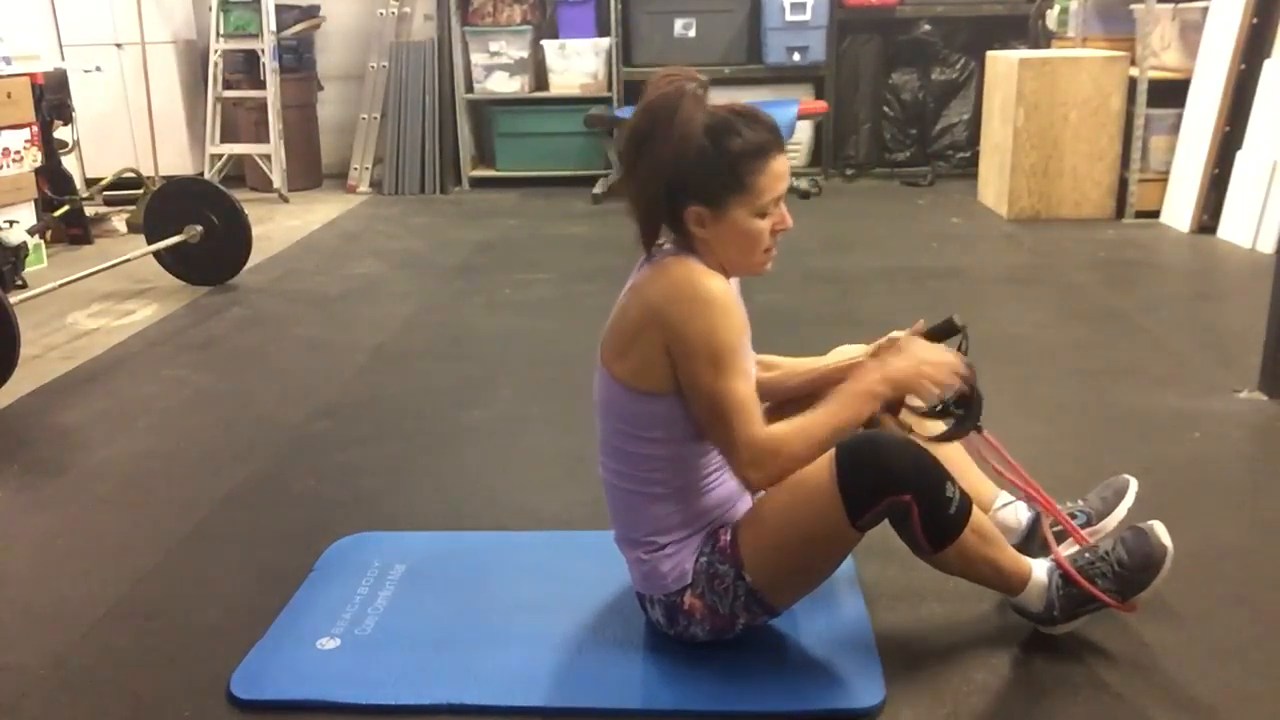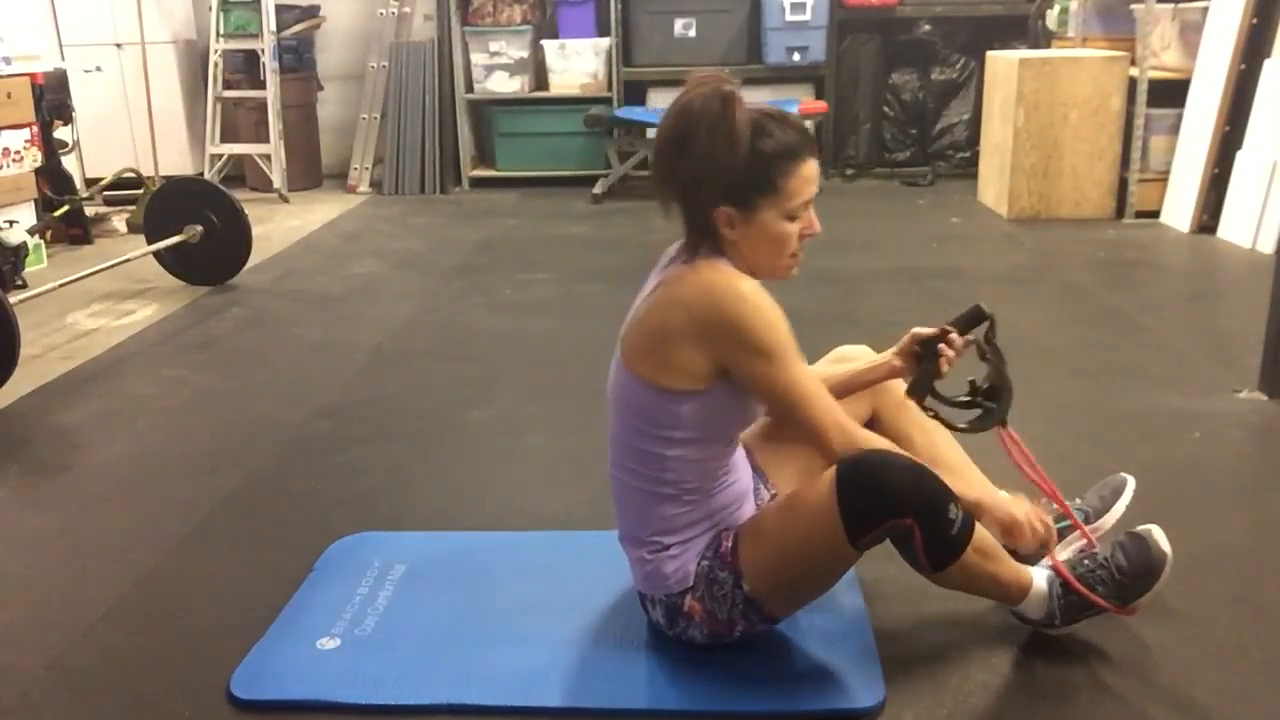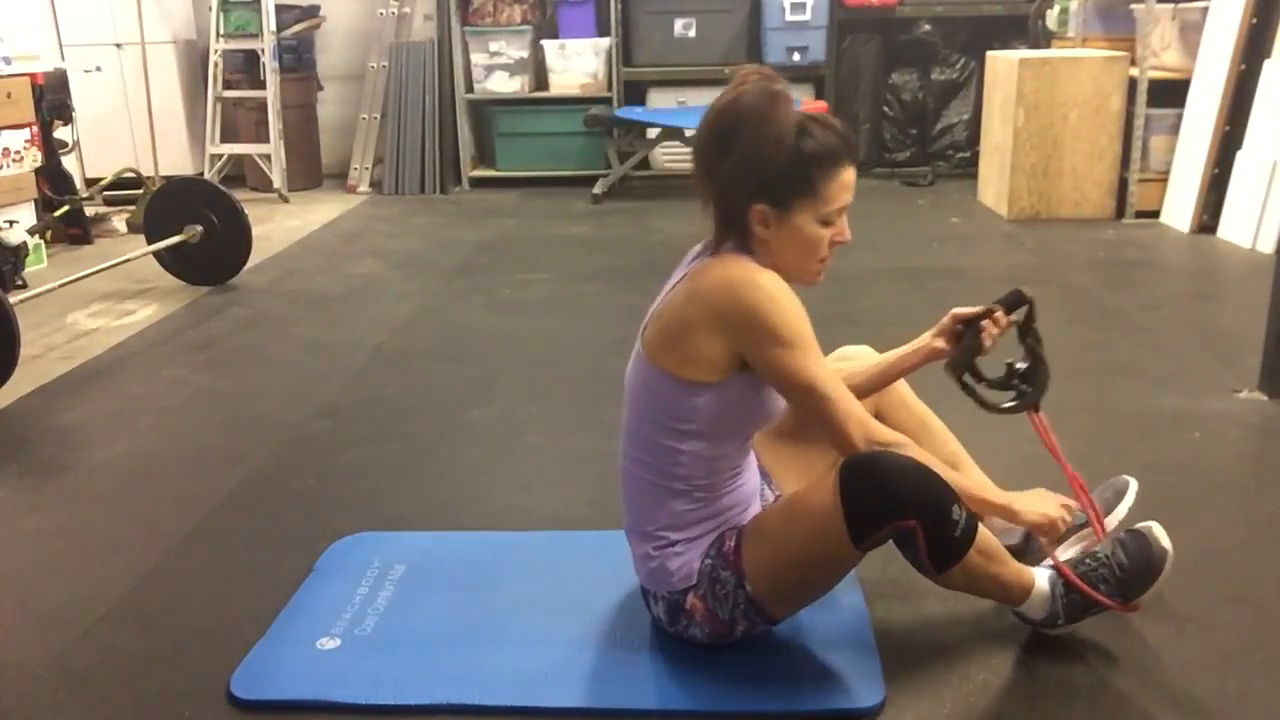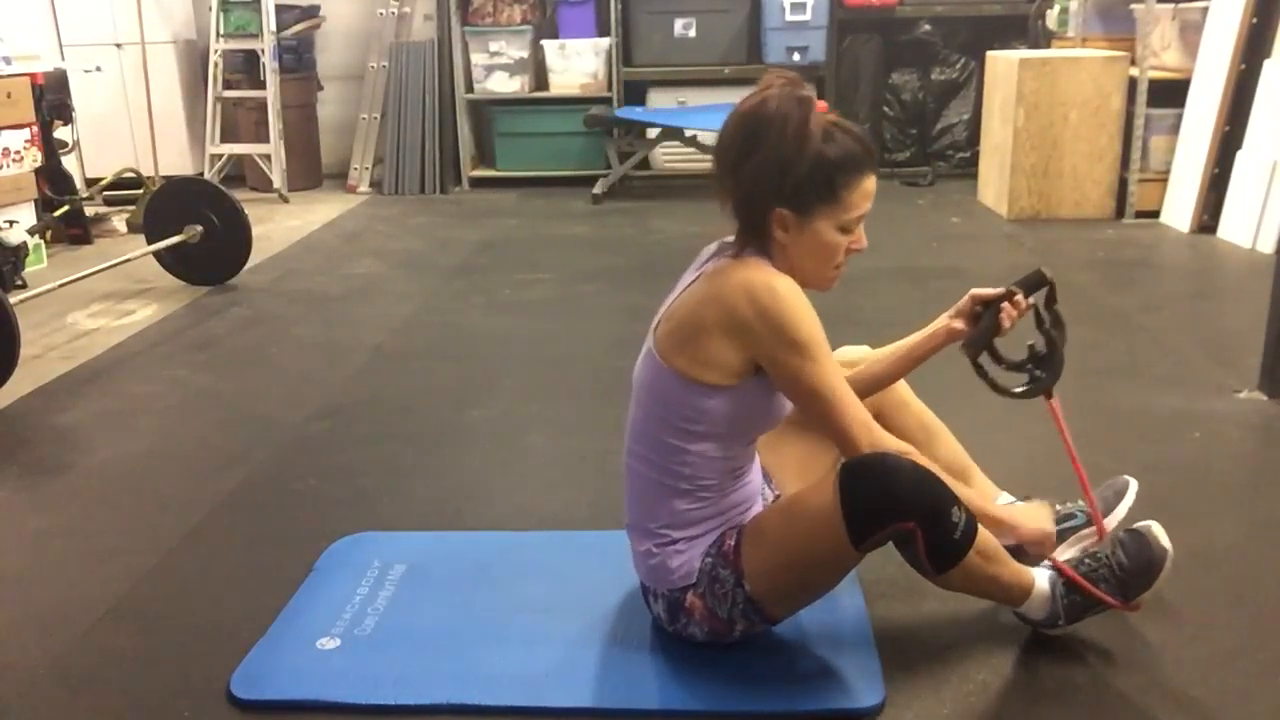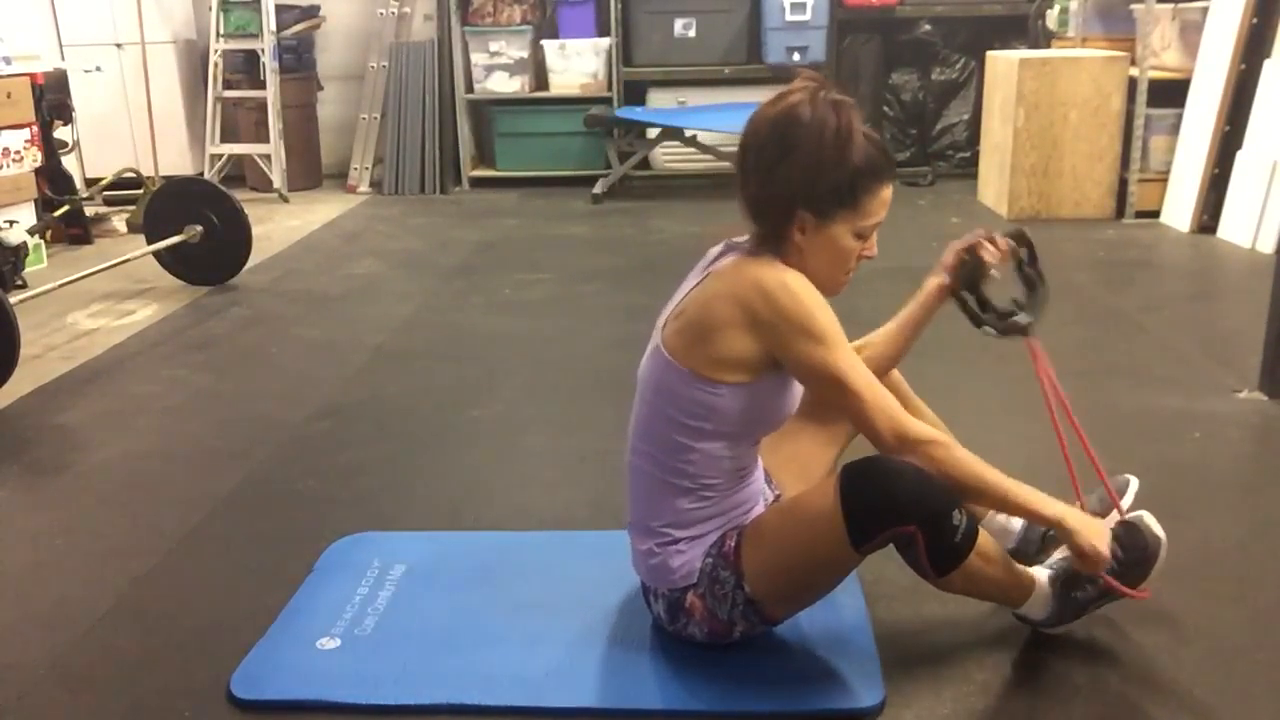
dt=0.2s
person 1, frame 1
left shoulder: (679, 266)
right shoulder: (692, 295)
left elbow: (752, 378)
right elbow: (759, 456)
left wrist: (870, 367)
right wrist: (876, 383)
left hip: (710, 522)
right hip: (695, 585)
left knee: (857, 370)
right knee: (884, 462)
left ankle: (1019, 526)
right ankle: (1043, 591)
person 1, frame 2
left shoulder: (700, 266)
right shoulder: (724, 297)
left elbow: (798, 396)
right elbow: (841, 445)
left wrist: (890, 364)
right wrist: (985, 501)
left hip: (713, 517)
right hip: (696, 586)
left knee: (854, 366)
right knee: (887, 483)
left ankle: (1019, 534)
right ankle: (1040, 597)
person 1, frame 3
left shoulder: (726, 262)
right shoulder: (746, 291)
left elbow: (823, 392)
right elbow: (857, 440)
left wrist: (928, 348)
right wrist: (1001, 503)
left hip: (724, 513)
right hip: (701, 586)
left knee: (856, 365)
right knee: (892, 484)
left ankle: (1031, 531)
right ankle: (1043, 597)
person 1, frame 4
left shoulder: (740, 263)
right shoulder: (761, 293)
left elbow: (835, 387)
right elbow: (865, 446)
left wrist: (946, 328)
right wrist: (985, 507)
left hip: (727, 514)
right hip: (699, 583)
left knee: (861, 378)
right knee: (891, 486)
left ankle: (1015, 530)
right ankle: (1041, 597)
person 1, frame 5
left shoulder: (743, 263)
right shoulder: (773, 290)
left elbow: (846, 379)
right elbow: (903, 437)
left wrist: (936, 290)
right wrist: (1053, 513)
left hip: (719, 523)
right hip: (699, 585)
left knee: (867, 384)
right knee: (893, 490)
left ankle: (1022, 531)
right ankle: (1041, 595)
